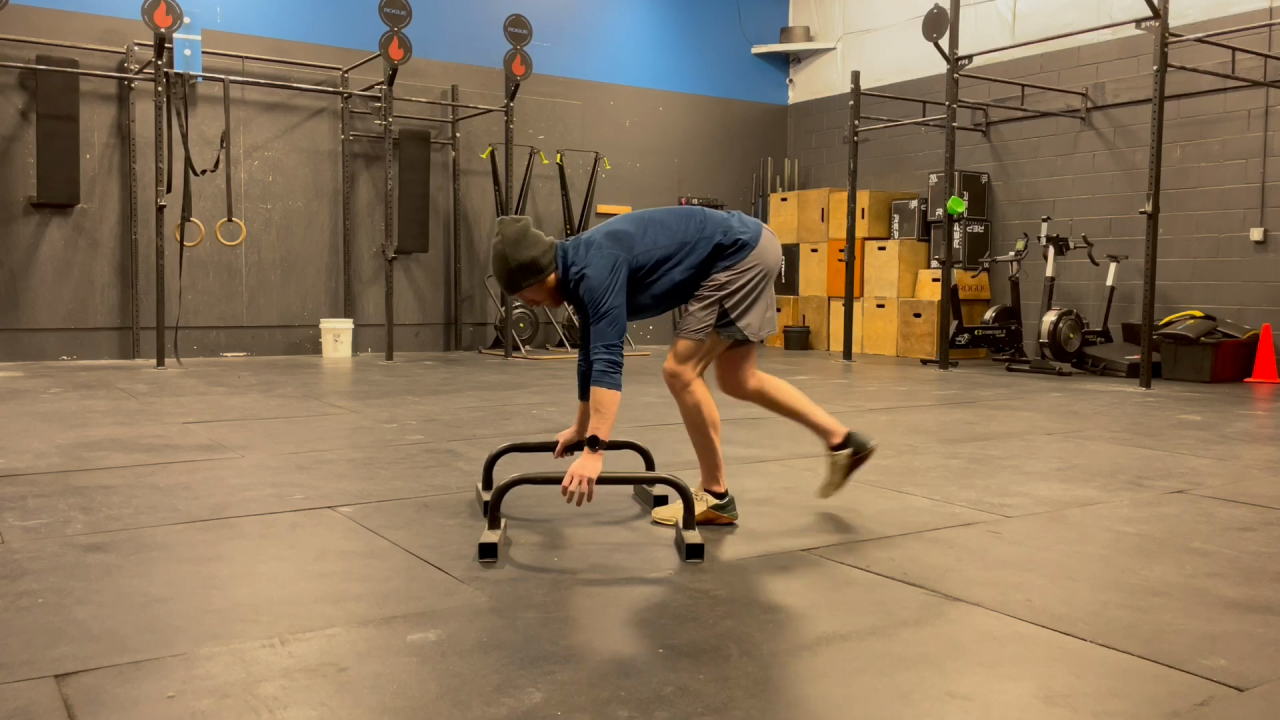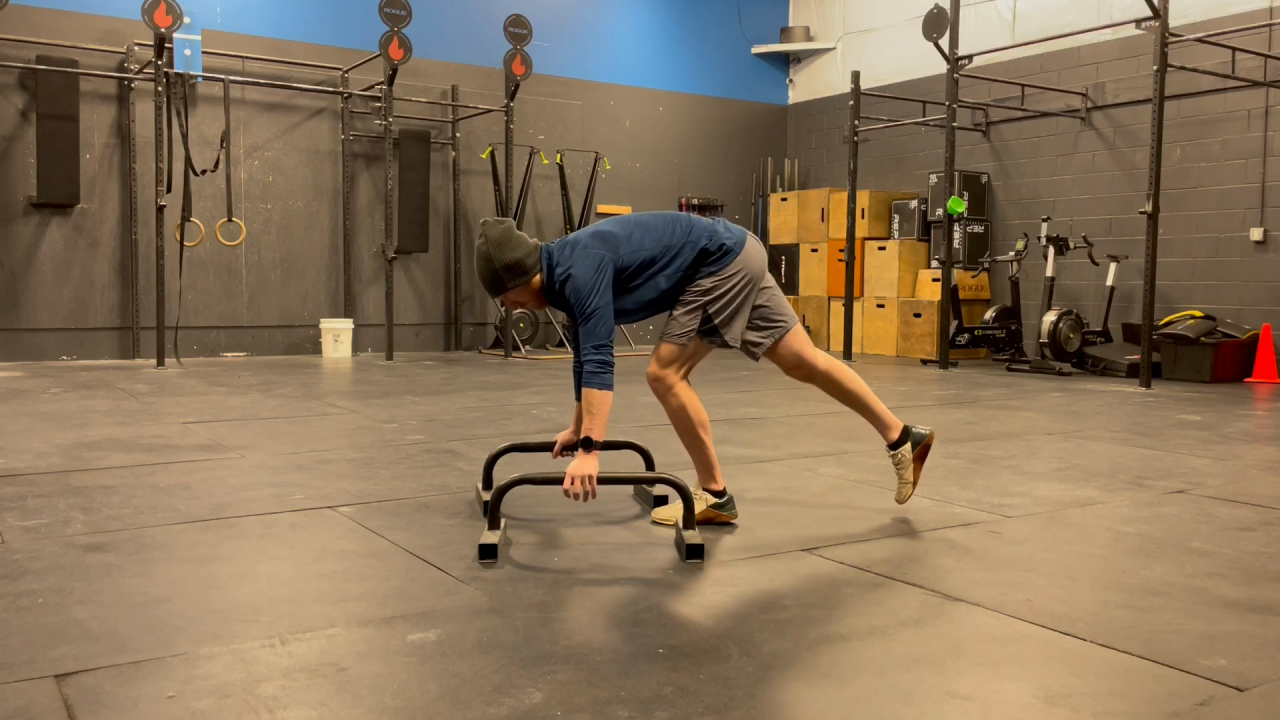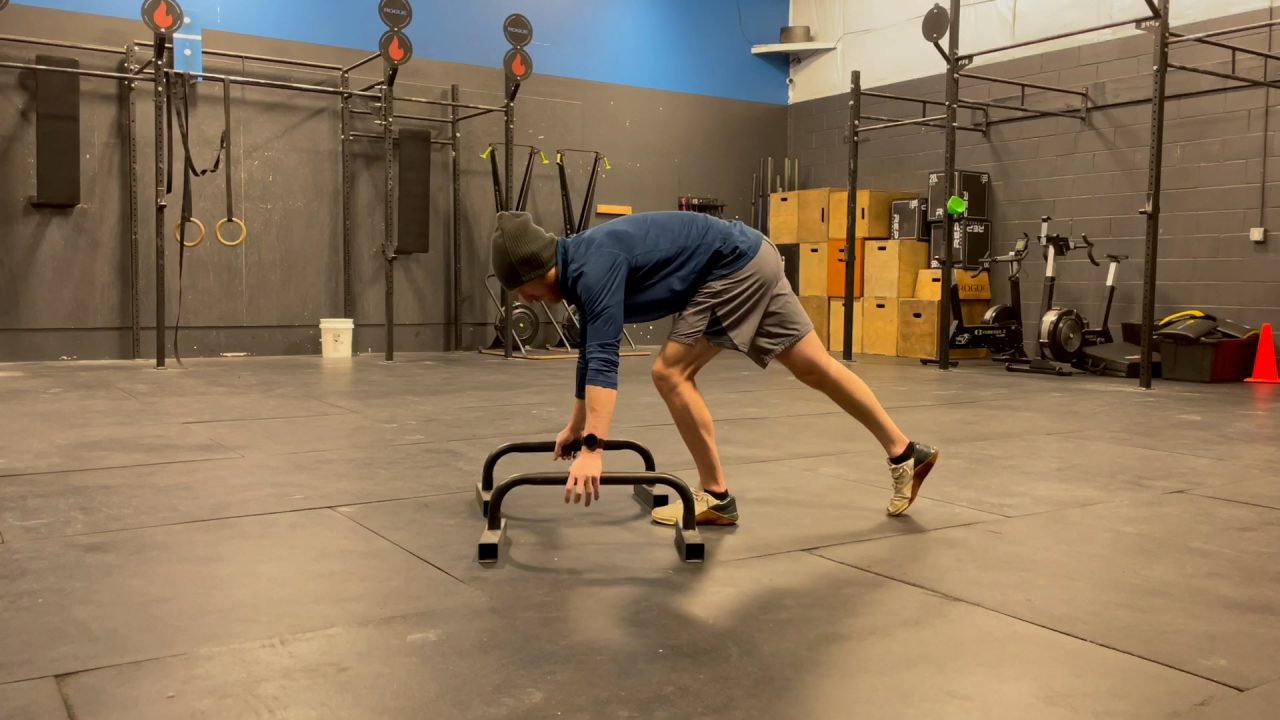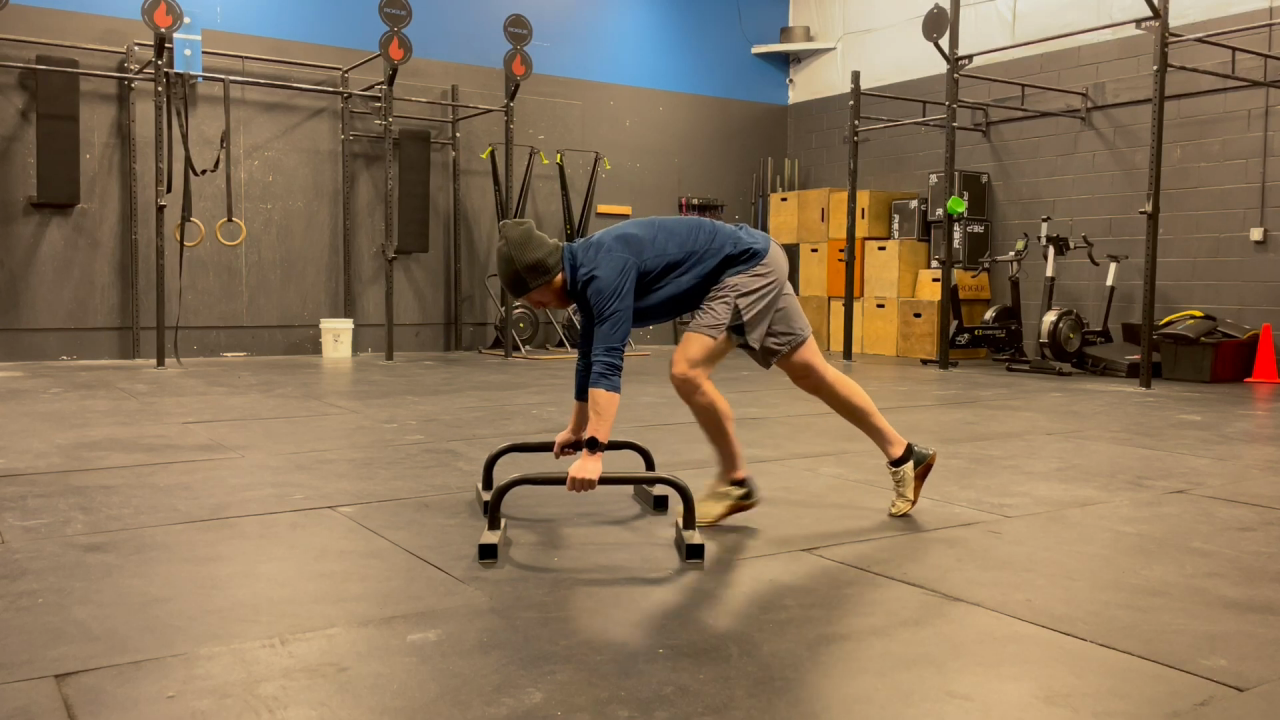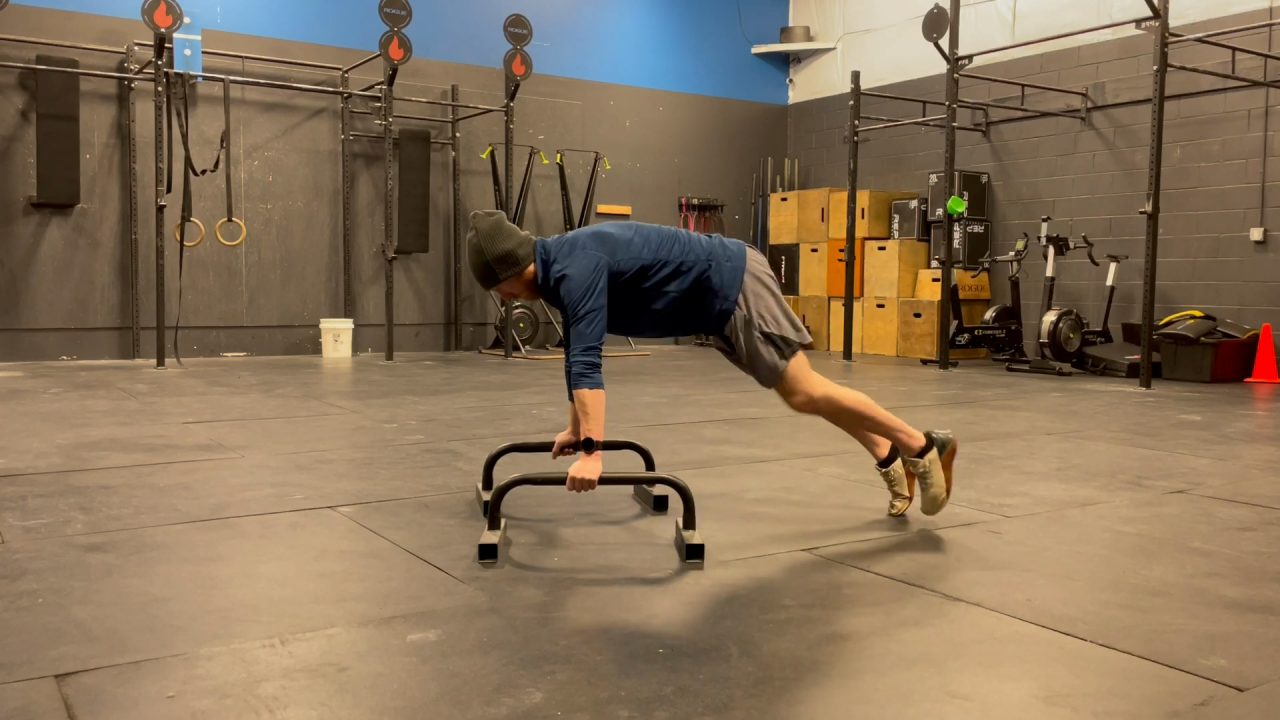
dt=0.3s
person 1, frame 1
left shoulder: (595, 270)
right shoulder: (576, 270)
left elbow: (608, 361)
right elbow: (591, 352)
left wrist: (593, 451)
right wrist: (580, 426)
left hip: (745, 250)
right hip: (748, 251)
left knee: (681, 371)
right knee: (737, 380)
left ankle: (715, 497)
right ankle: (839, 441)
person 1, frame 2
left shoulder: (580, 270)
right shoulder: (567, 273)
left elbow: (599, 361)
right elbow: (586, 356)
left wrist: (588, 451)
right wrist: (577, 429)
left hip: (724, 260)
right hip: (736, 258)
left knee: (665, 374)
right knee: (804, 362)
left ankle: (715, 496)
right ankle: (902, 438)
person 1, frame 3
left shoulder: (594, 268)
right shoulder: (582, 269)
left elbow: (604, 360)
right elbow: (591, 352)
left wrist: (592, 450)
right wrist: (576, 427)
left hip: (739, 263)
right hip: (753, 262)
left knee: (670, 372)
right knee: (815, 368)
left ankle: (716, 496)
right ankle: (906, 454)
person 1, frame 4
left shoulder: (604, 271)
right shoulder: (587, 272)
left elbow: (609, 362)
right elbow: (591, 355)
left wrist: (594, 452)
right wrist: (577, 429)
left hip: (749, 262)
right hip: (754, 265)
left knee: (687, 370)
right knee: (811, 373)
left ankle: (735, 481)
right ankle: (904, 456)
person 1, frame 5
left shoulder: (575, 269)
right shoulder: (563, 270)
left elbow: (588, 363)
right elbow: (578, 354)
left wrist: (591, 453)
right wrist: (575, 429)
left hip: (731, 283)
right hip: (724, 294)
left knee: (803, 391)
right knee: (798, 386)
left ankle: (922, 446)
right ankle: (888, 457)
